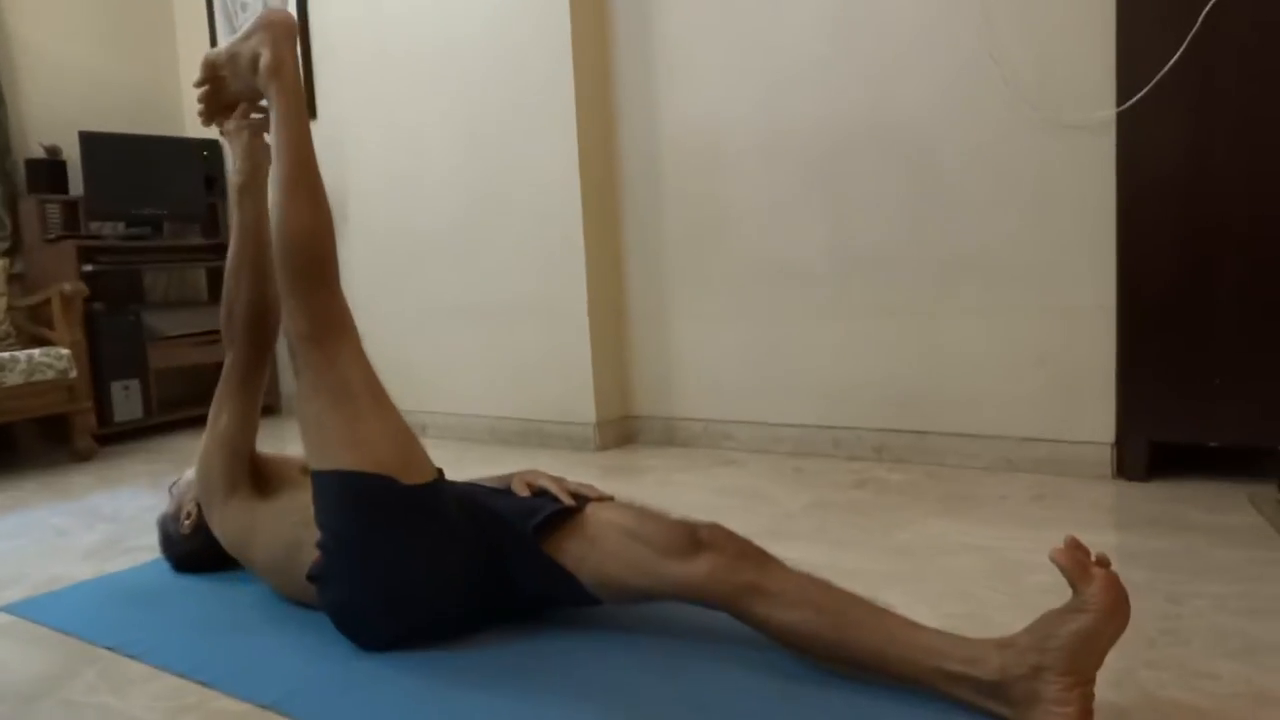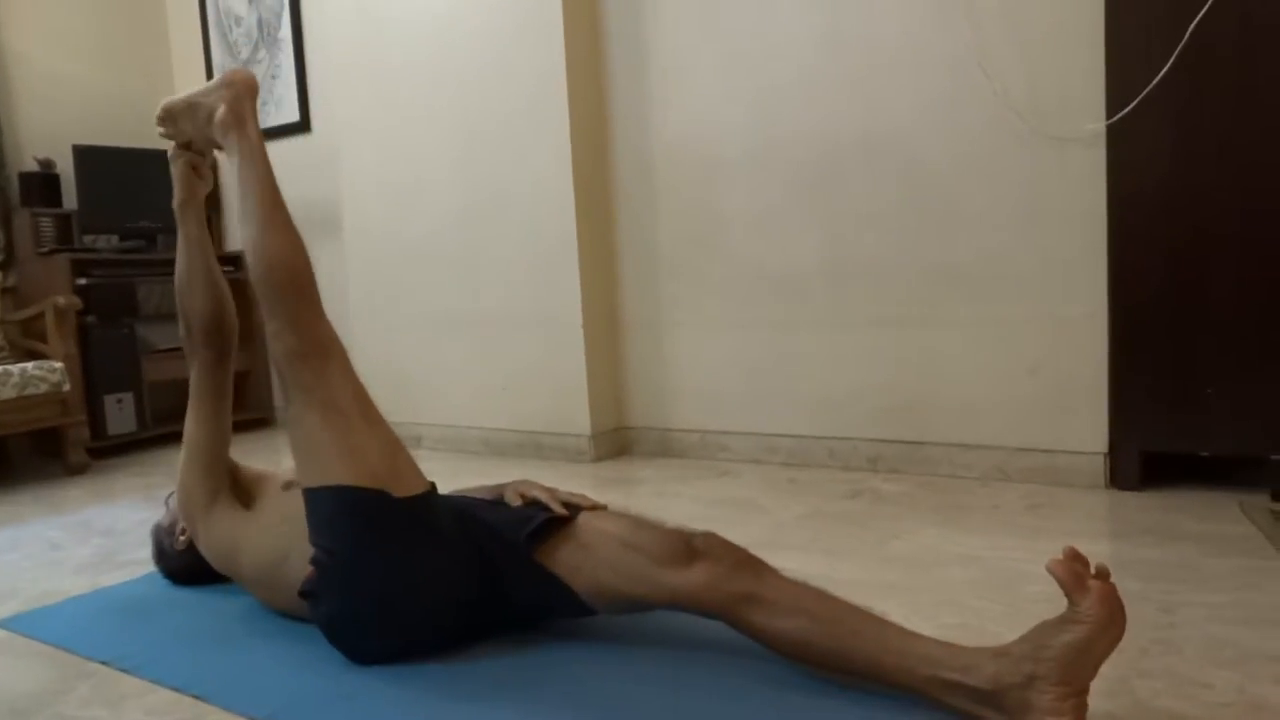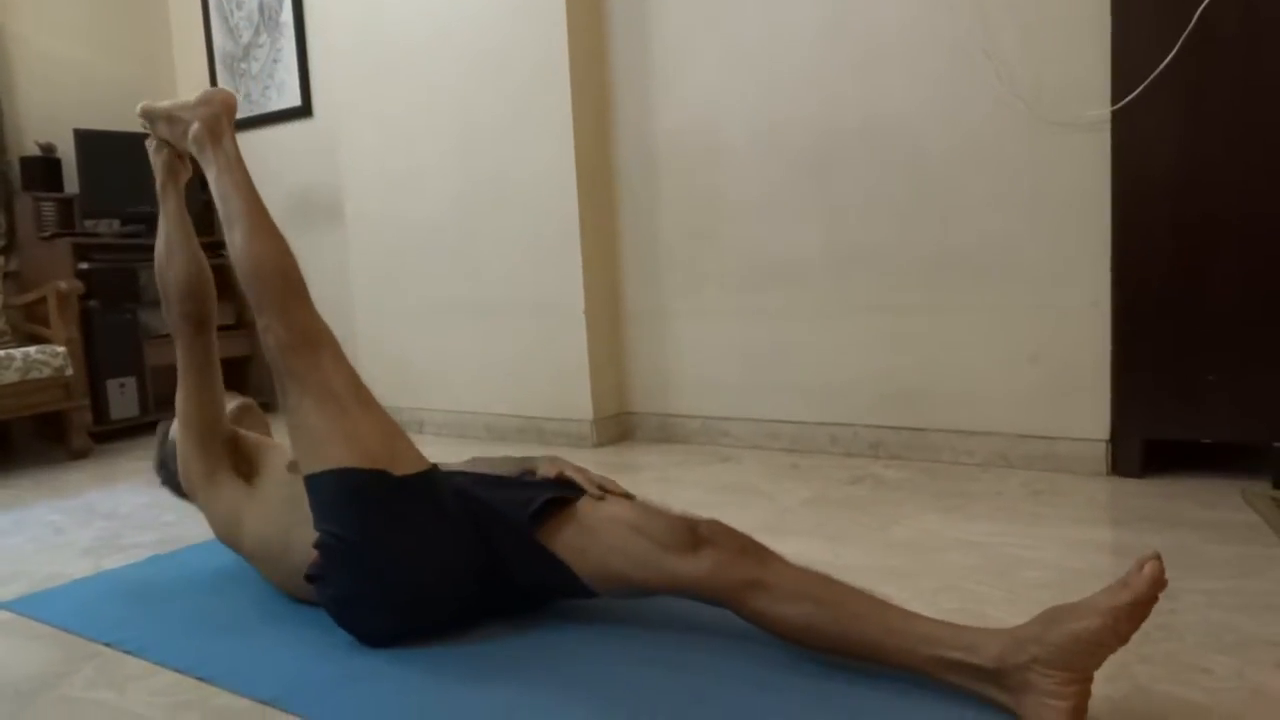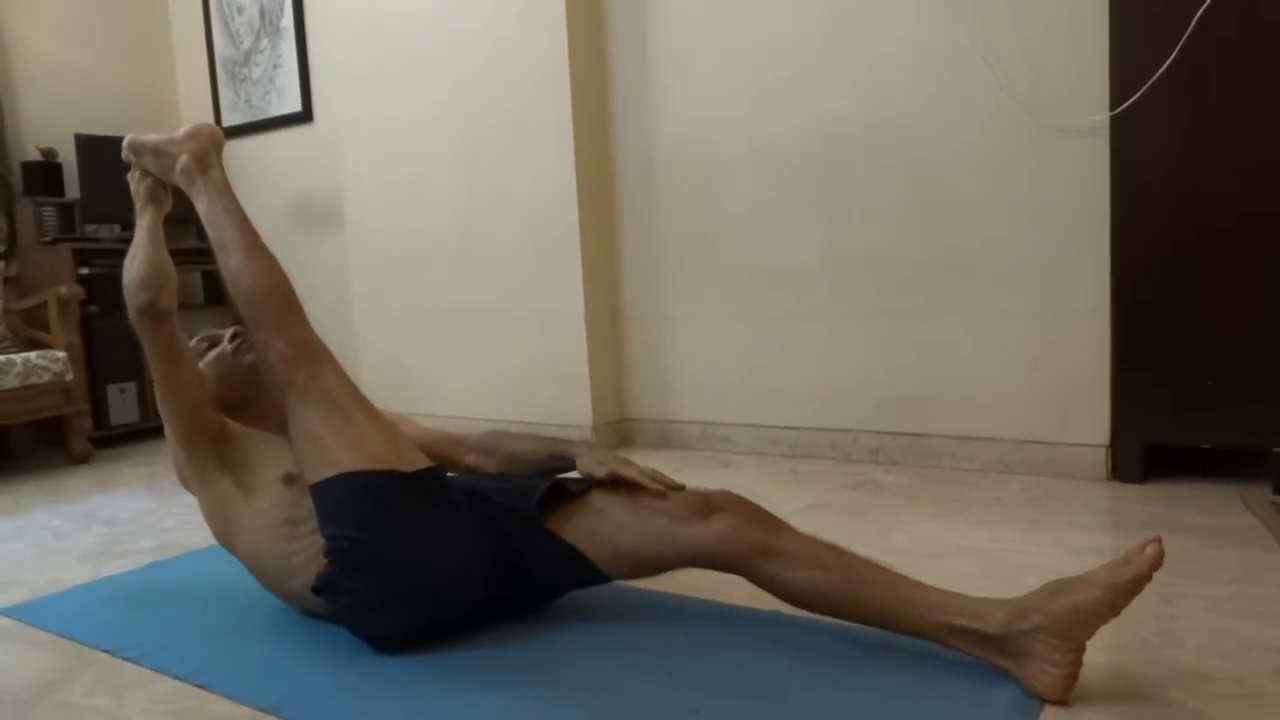
dt=0.7s
person 1, frame 1
left shoulder: (302, 482)
right shoulder: (225, 493)
right elbow: (247, 342)
left wrist: (513, 476)
right wrist: (248, 182)
left hip: (451, 553)
right hip: (386, 565)
left knee: (702, 553)
right knee: (310, 304)
person 1, frame 2
left shoulder: (294, 494)
right shoulder: (209, 505)
left elbow: (422, 496)
right elbow: (209, 347)
left wrist: (511, 488)
right wrist: (190, 206)
left hip: (445, 562)
right hip: (378, 580)
left knee: (700, 562)
right knee: (295, 327)
person 1, frame 3
left shoulder: (301, 453)
right shoulder: (218, 467)
left elbow: (447, 465)
right elbow: (191, 318)
left wrist: (535, 464)
right wrist: (171, 185)
left hip: (450, 539)
right hip: (383, 560)
left knee: (703, 548)
right knee: (291, 322)
person 1, frame 4
left shoulder: (329, 432)
right shoulder: (210, 451)
left elbow: (474, 450)
right elbow: (150, 308)
left wrist: (573, 451)
right wrist: (153, 203)
left hip: (465, 543)
right hip: (392, 572)
left knee: (718, 519)
right knee: (292, 338)
left ankle: (1007, 629)
